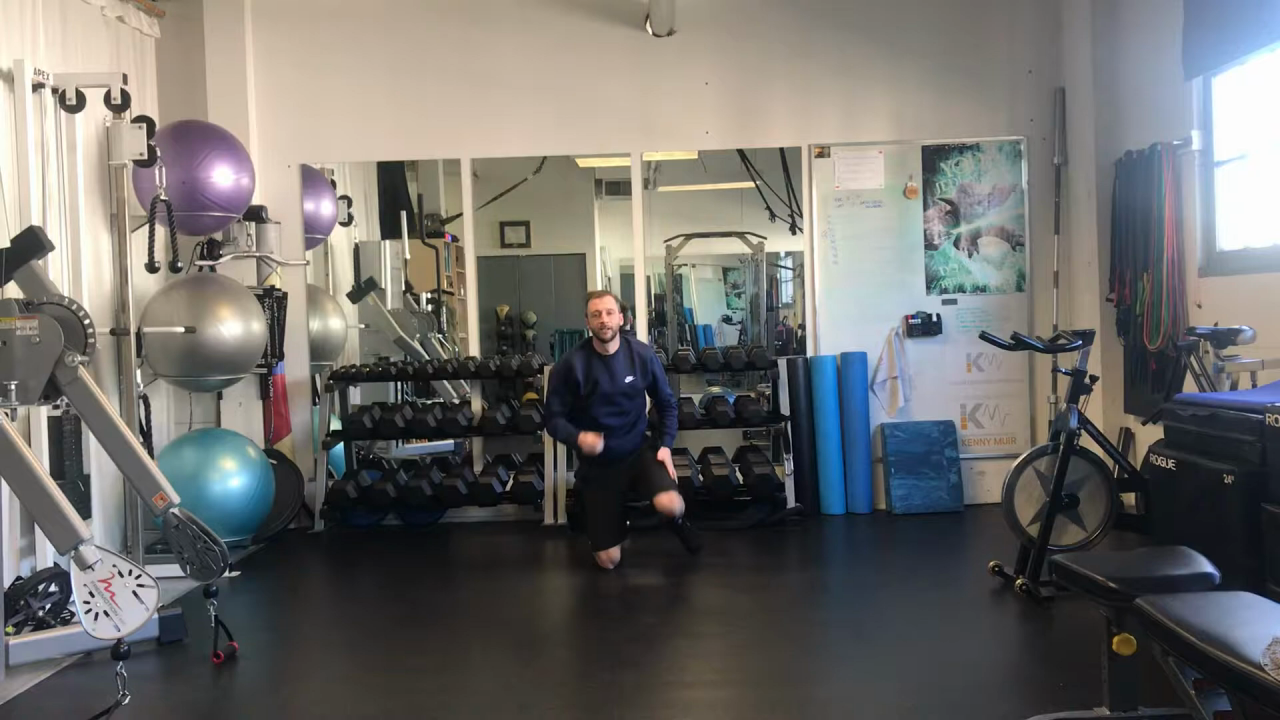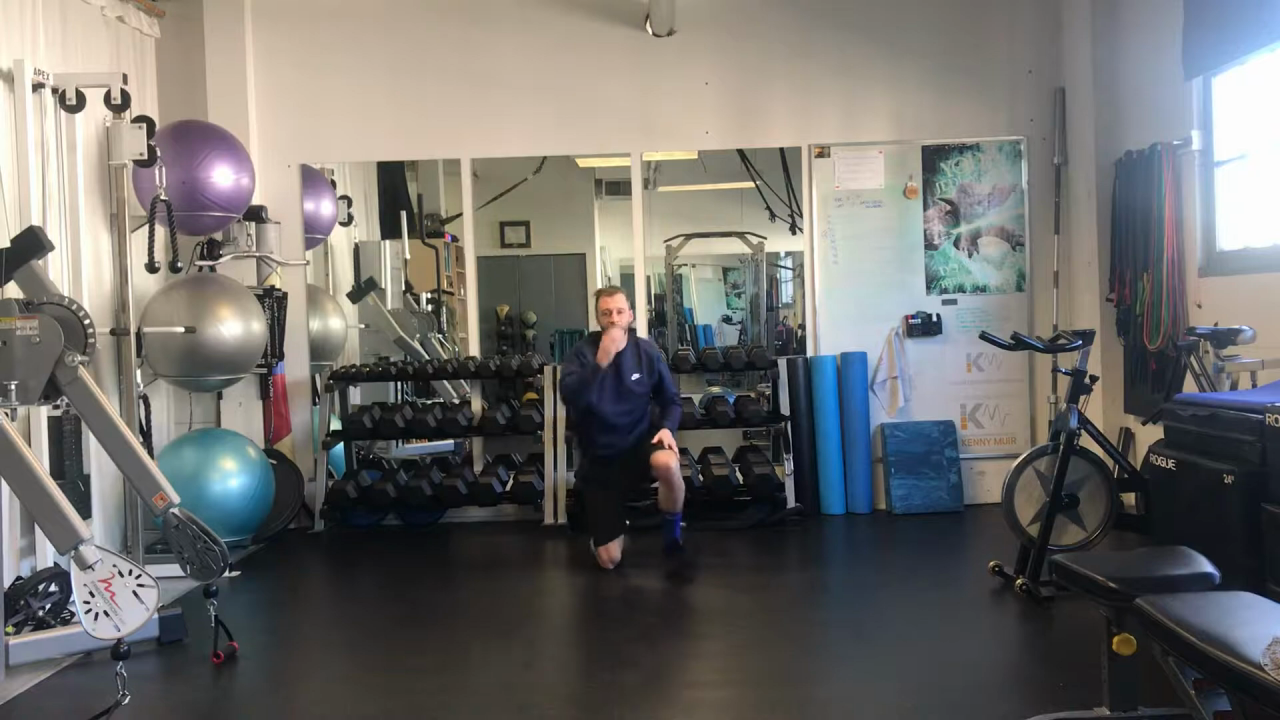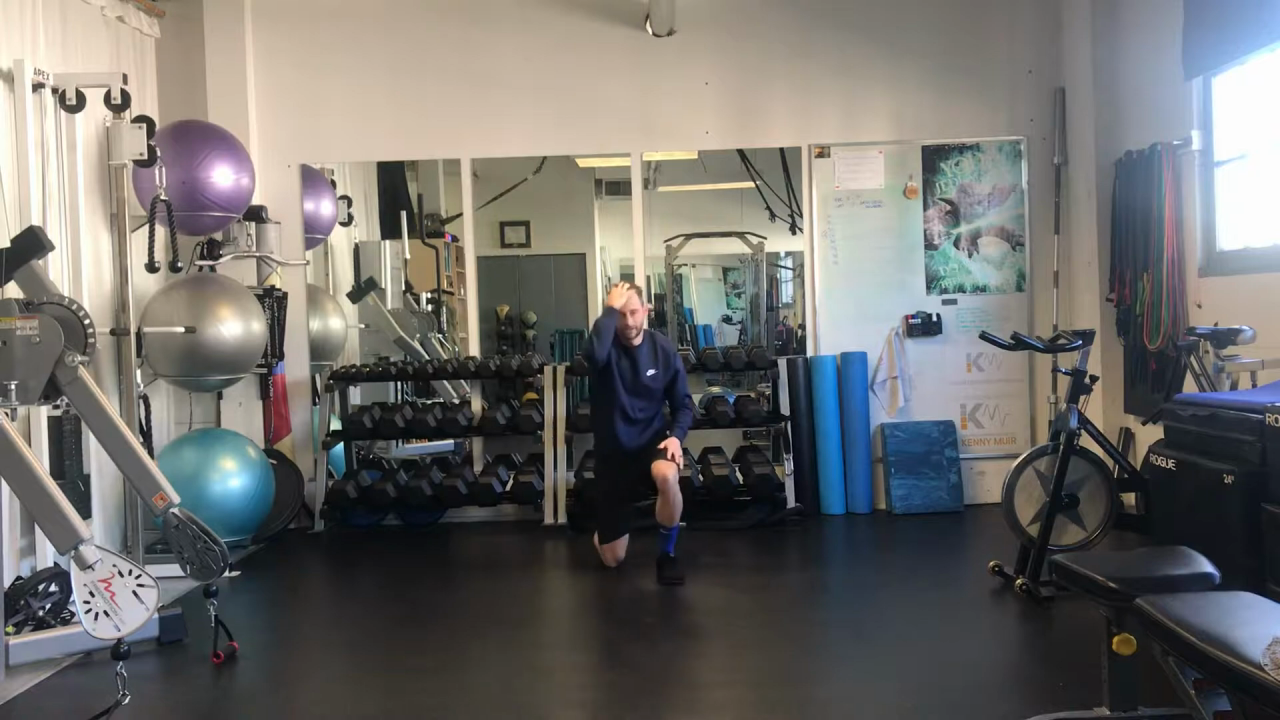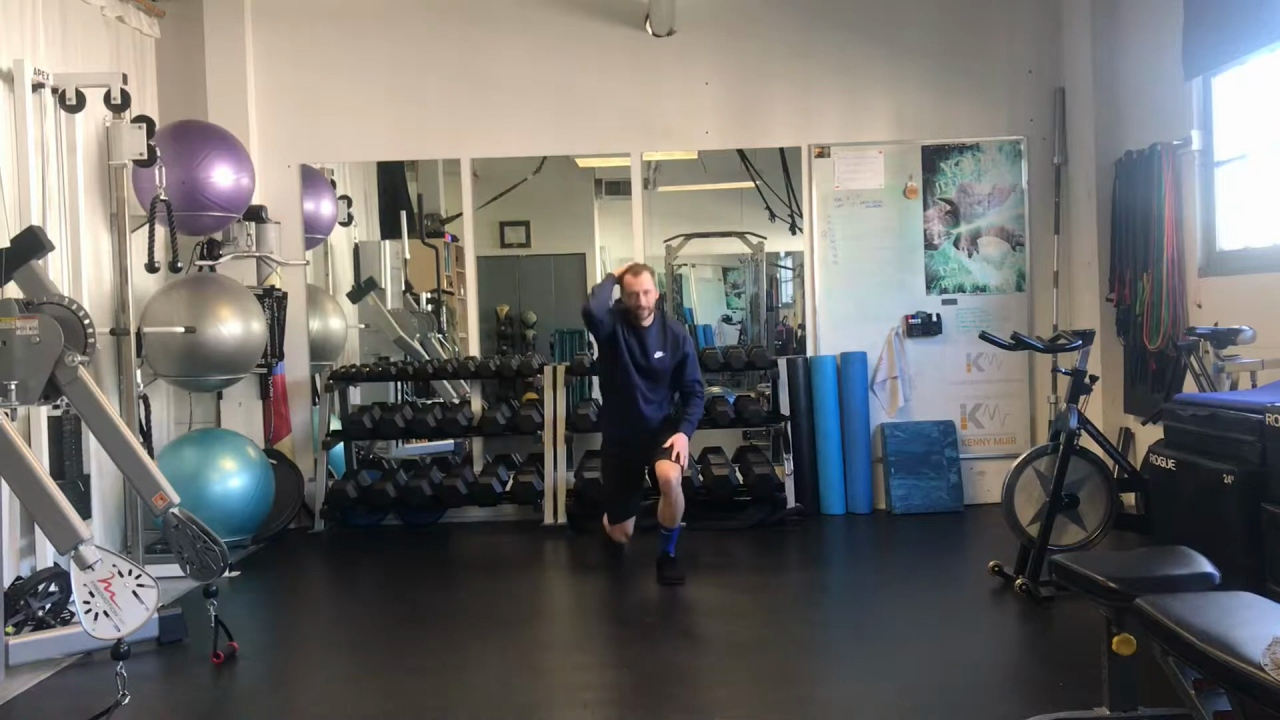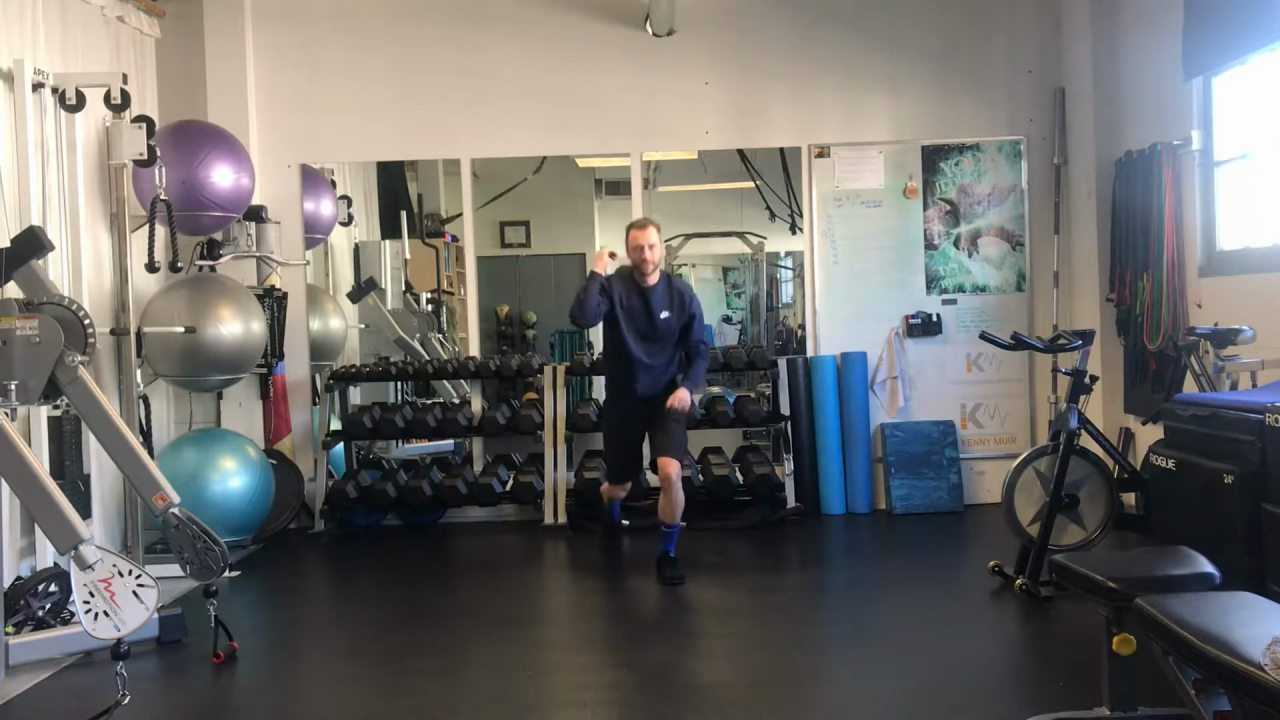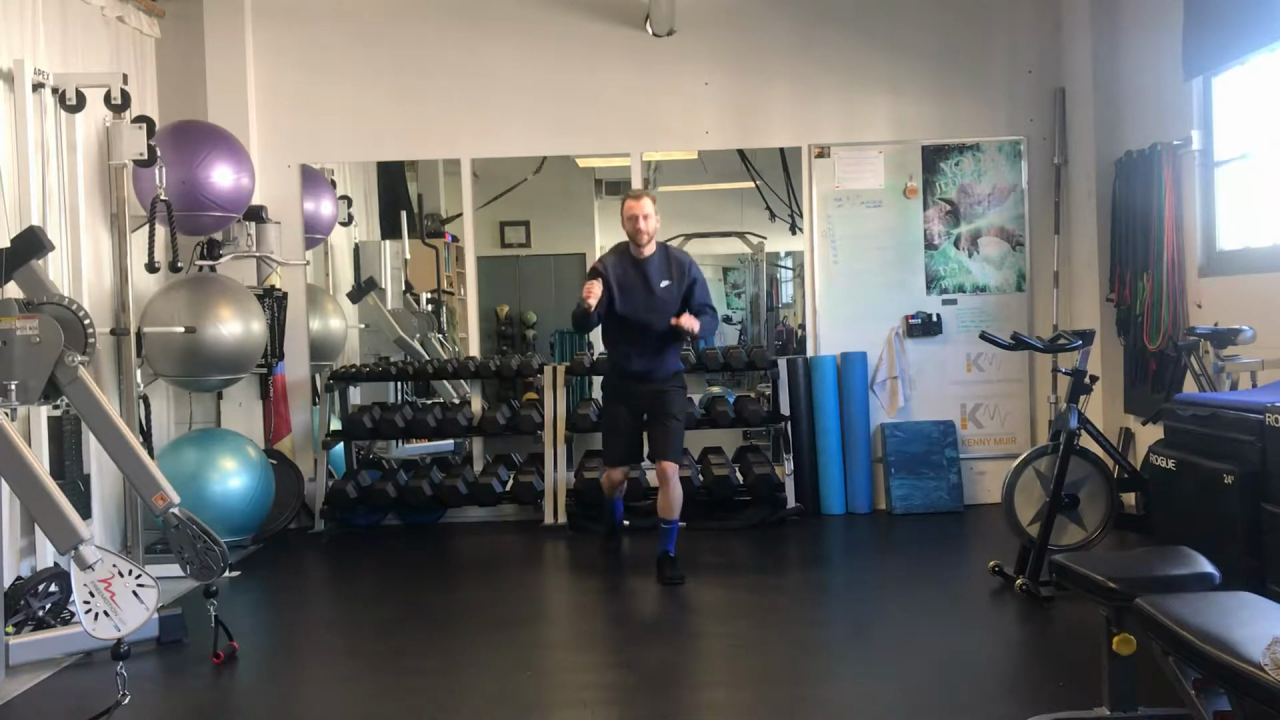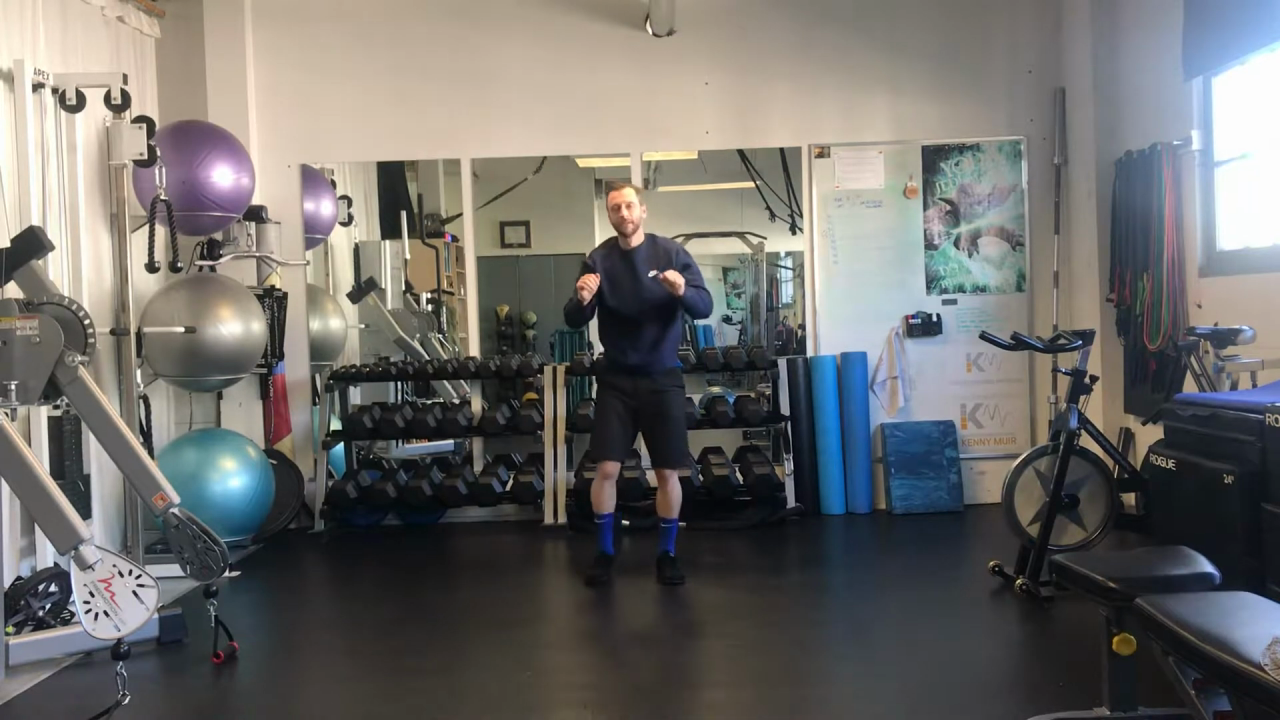
dt=0.2s
person 1, frame 1
left shoulder: (642, 355)
right shoulder: (571, 365)
left elbow: (667, 404)
right elbow: (553, 417)
left wrist: (666, 445)
right wrist: (577, 437)
left hip: (636, 448)
right hip: (597, 462)
left knee: (670, 505)
right knee: (608, 560)
left ankle: (679, 521)
right ankle: (603, 524)
person 1, frame 2
left shoulder: (649, 352)
right shoulder: (583, 353)
left elbow: (671, 399)
right elbow: (570, 398)
left wrist: (667, 427)
right wrist: (599, 364)
left hip: (640, 441)
right hip: (601, 456)
left knee: (668, 464)
right knee: (609, 560)
left ankle: (673, 537)
right ankle: (607, 525)
person 1, frame 3
left shoulder: (664, 350)
right shoulder: (605, 346)
left elbow: (682, 403)
right elbow: (593, 354)
left wrist: (675, 435)
right wrist: (611, 308)
left hip: (652, 438)
right hip: (613, 450)
left knee: (666, 476)
right knee: (612, 557)
left ankle: (667, 555)
right ankle: (605, 536)
person 1, frame 4
left shoulder: (675, 334)
right shoulder: (613, 322)
left elbow: (693, 391)
right elbow: (592, 312)
left wrist: (684, 431)
right wrist: (612, 279)
left hip: (661, 426)
right hip: (620, 433)
left knee: (669, 478)
right knee: (620, 533)
left ankle: (667, 556)
right ankle: (612, 525)
person 1, frame 5
left shoulder: (681, 293)
right shoulder: (612, 286)
left elbow: (699, 349)
right elbow: (580, 319)
left wrist: (687, 386)
right wrist: (597, 274)
left hip: (666, 398)
right hip: (621, 401)
left knee: (670, 473)
right knee: (617, 486)
left ankle: (667, 555)
right ankle: (611, 517)
person 1, frame 6
left shoulder: (681, 263)
right shoulder: (608, 266)
left elbow: (711, 318)
right elbow: (582, 327)
left wrist: (697, 323)
right wrist: (587, 307)
left hip: (666, 381)
right hip: (621, 383)
left knee: (668, 470)
right knee: (615, 472)
left ankle: (667, 554)
right ankle: (614, 521)
person 1, frame 7
left shoulder: (671, 252)
right shoulder: (598, 260)
left elbow: (705, 307)
right elbow: (574, 321)
left wrist: (682, 290)
right wrist: (581, 300)
left hip: (663, 377)
right hip: (617, 379)
left knee: (668, 472)
right knee: (606, 468)
left ankle: (667, 555)
right ankle: (605, 552)
